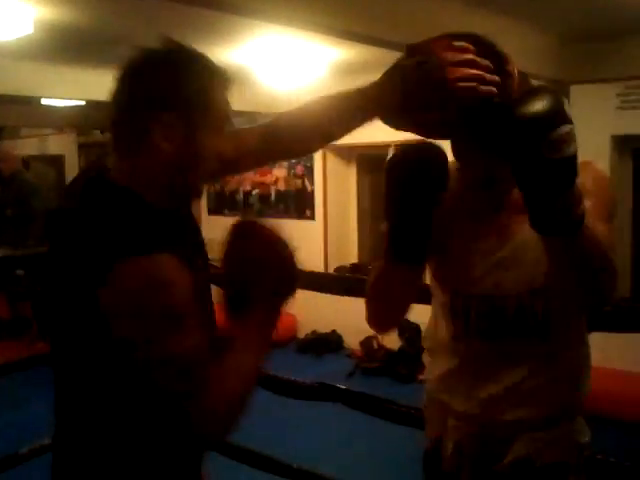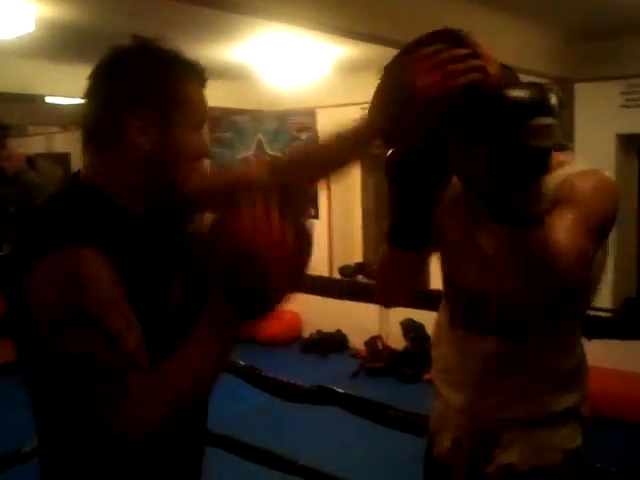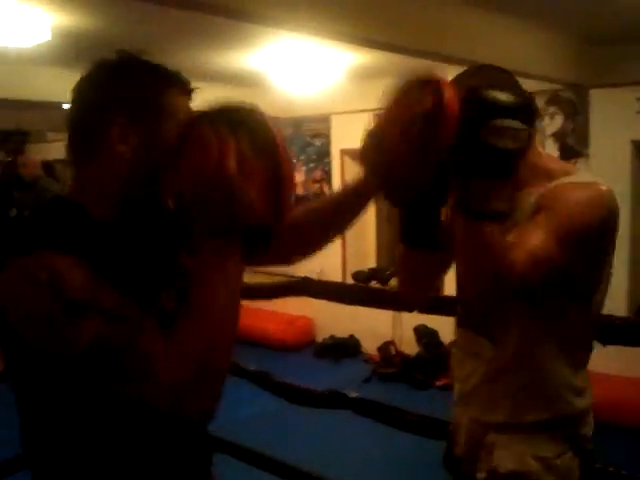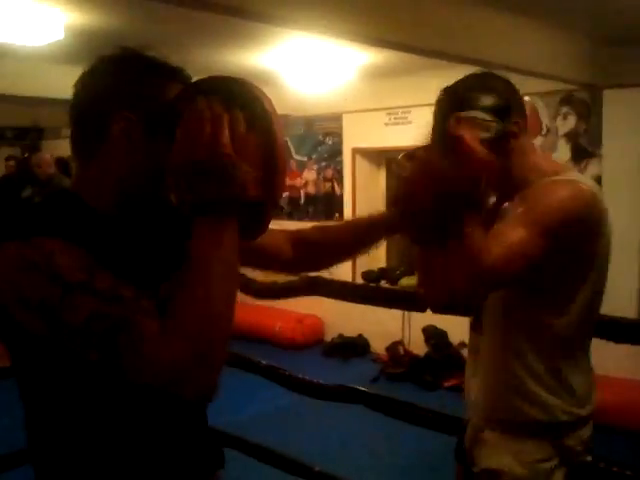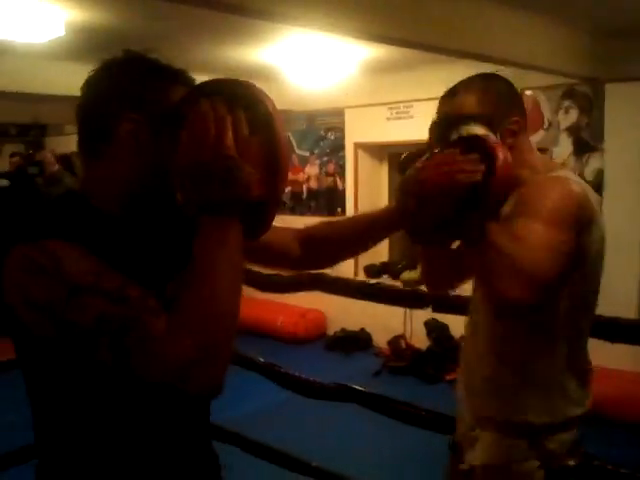
dt=0.1s
person 1, frame 1
left shoulder: (125, 186)
right shoulder: (140, 264)
left elbow: (276, 139)
right elbow: (212, 412)
left wrist: (389, 90)
right wrist: (257, 314)
person 1, frame 2
left shoulder: (157, 200)
right shoulder: (71, 257)
left elbow: (271, 179)
right elbow: (136, 417)
left wrist: (373, 129)
right wrist: (229, 307)
person 1, frame 3
left shoulder: (156, 219)
right shoulder: (41, 264)
left elbow: (283, 242)
right elbow: (191, 393)
left wrist: (374, 181)
right wrist: (226, 238)
person 1, frame 4
left shoulder: (170, 218)
right shoulder: (37, 252)
left elbow: (296, 252)
right elbow: (189, 374)
left wrist: (399, 216)
right wrist: (221, 215)
person 1, frame 5
left shoulder: (175, 217)
right shoulder: (44, 257)
left elbow: (302, 247)
right elbow: (196, 371)
left wrist: (401, 213)
right wrist: (224, 215)
person 2, frame 1
left shoulder: (578, 182)
right shoulder: (431, 197)
left elbow: (594, 293)
right elbow: (382, 318)
left wrist: (553, 195)
right wrist: (402, 238)
left hip: (541, 422)
right hip: (452, 411)
person 2, frame 2
left shoulder: (584, 188)
right shoulder: (451, 190)
left elbow: (550, 293)
right elbow: (391, 292)
left wrist: (522, 196)
right wrist: (408, 206)
left hip: (536, 426)
right hip: (454, 409)
person 2, frame 3
left shoulder: (579, 199)
right shoulder: (467, 198)
left elbow: (499, 281)
right elbow: (415, 286)
left wrist: (480, 191)
right wrist: (420, 206)
left hip: (537, 432)
right hip: (474, 414)
person 2, frame 4
left shoulder: (565, 197)
right shoulder: (502, 198)
left elbow: (472, 275)
right elbow: (440, 291)
left hip: (535, 431)
right hip: (494, 413)
person 2, frame 5
left shoulder: (557, 196)
right shoulder: (509, 197)
left elbow: (518, 288)
right elbow: (439, 280)
left hip: (526, 429)
right hip: (487, 412)
